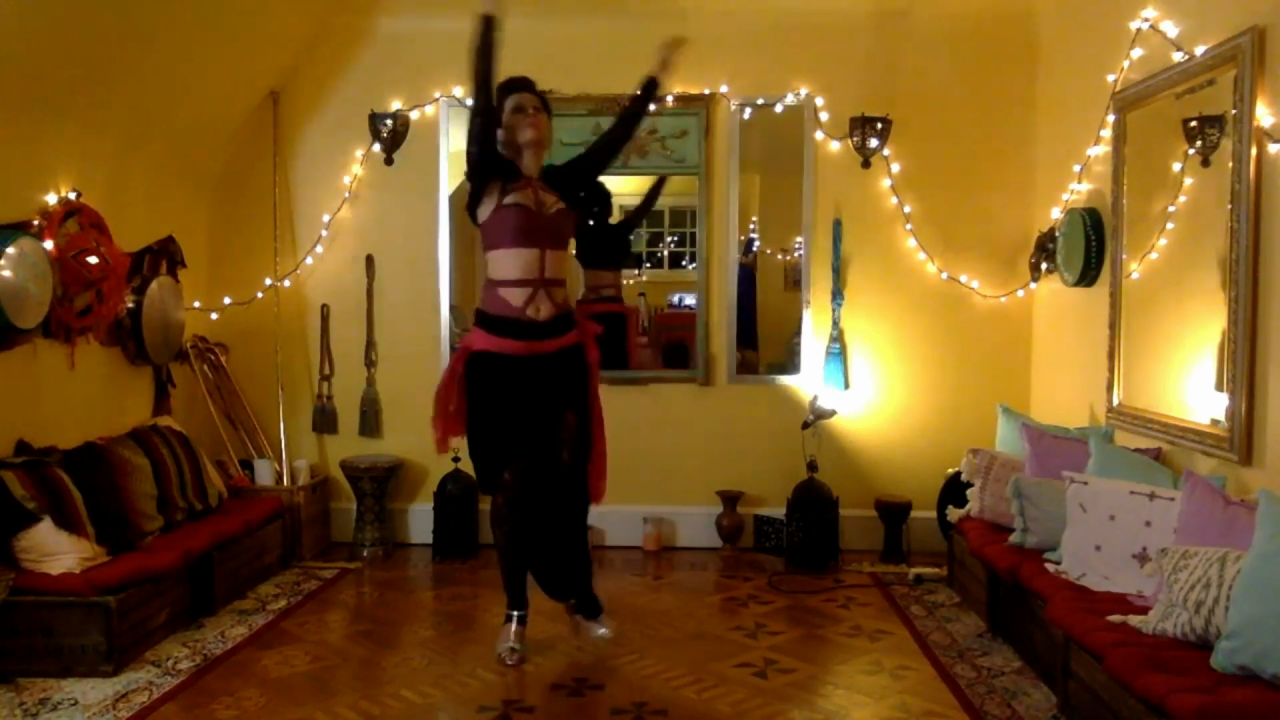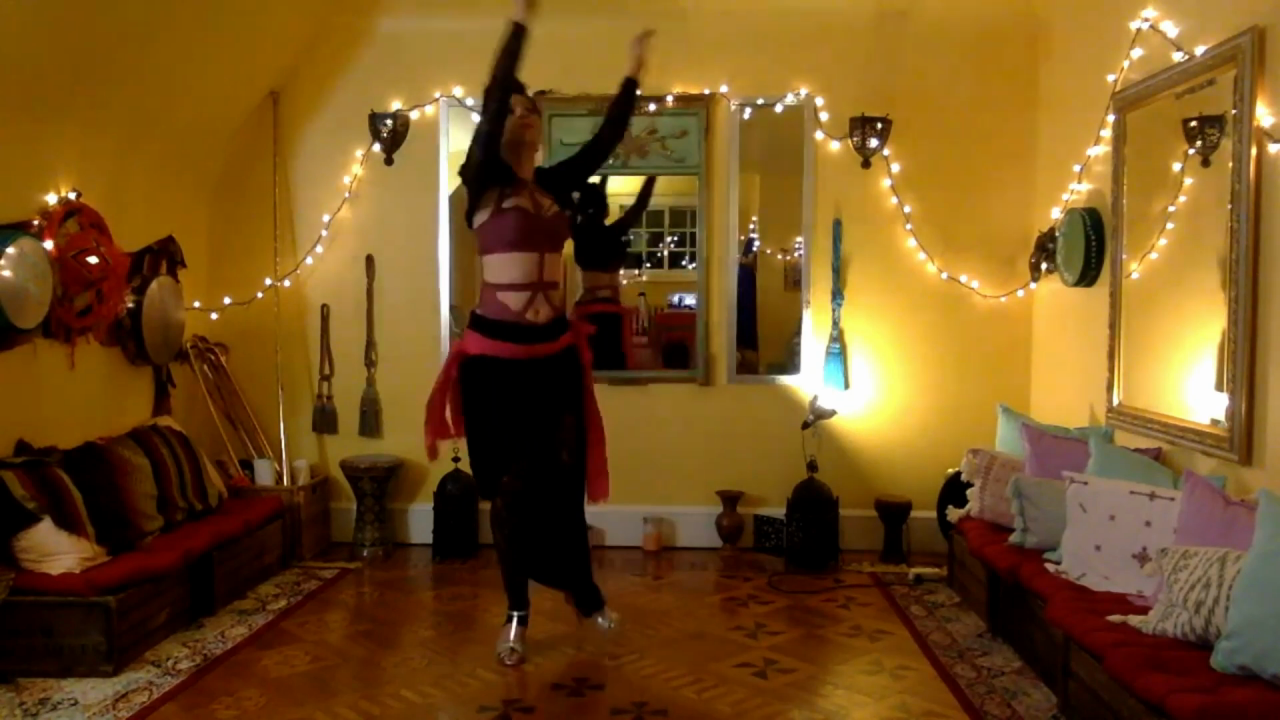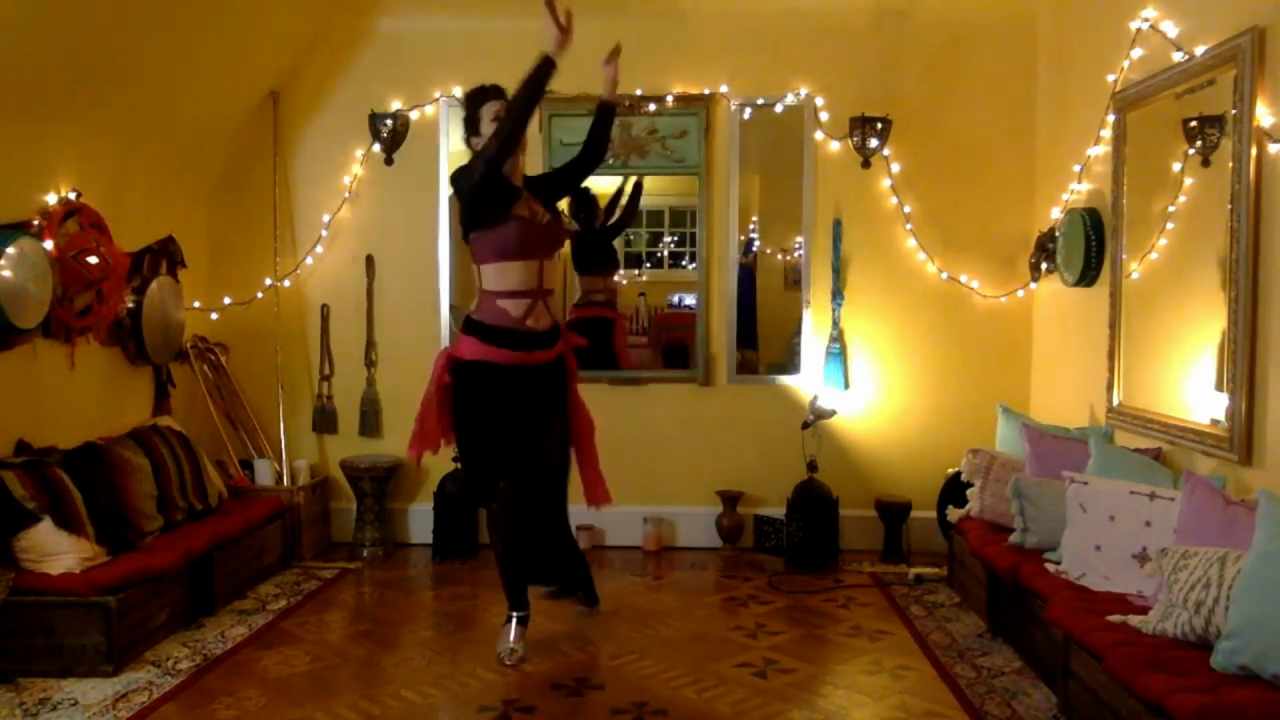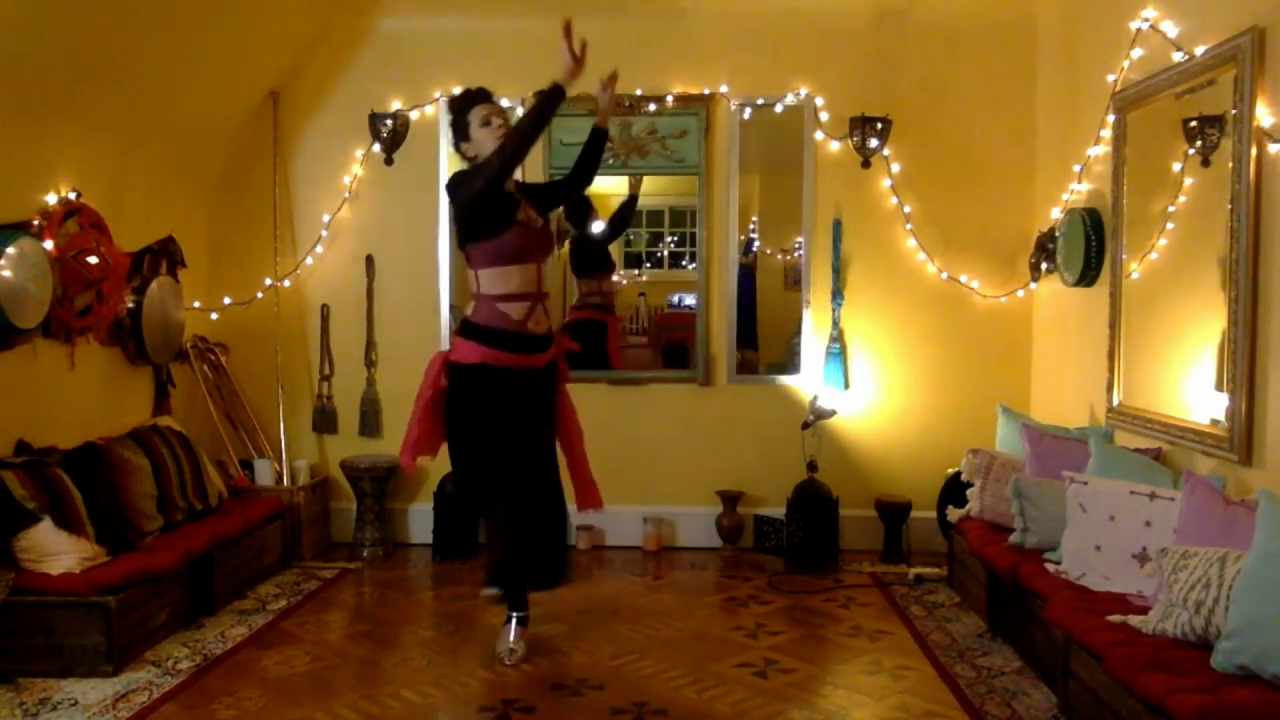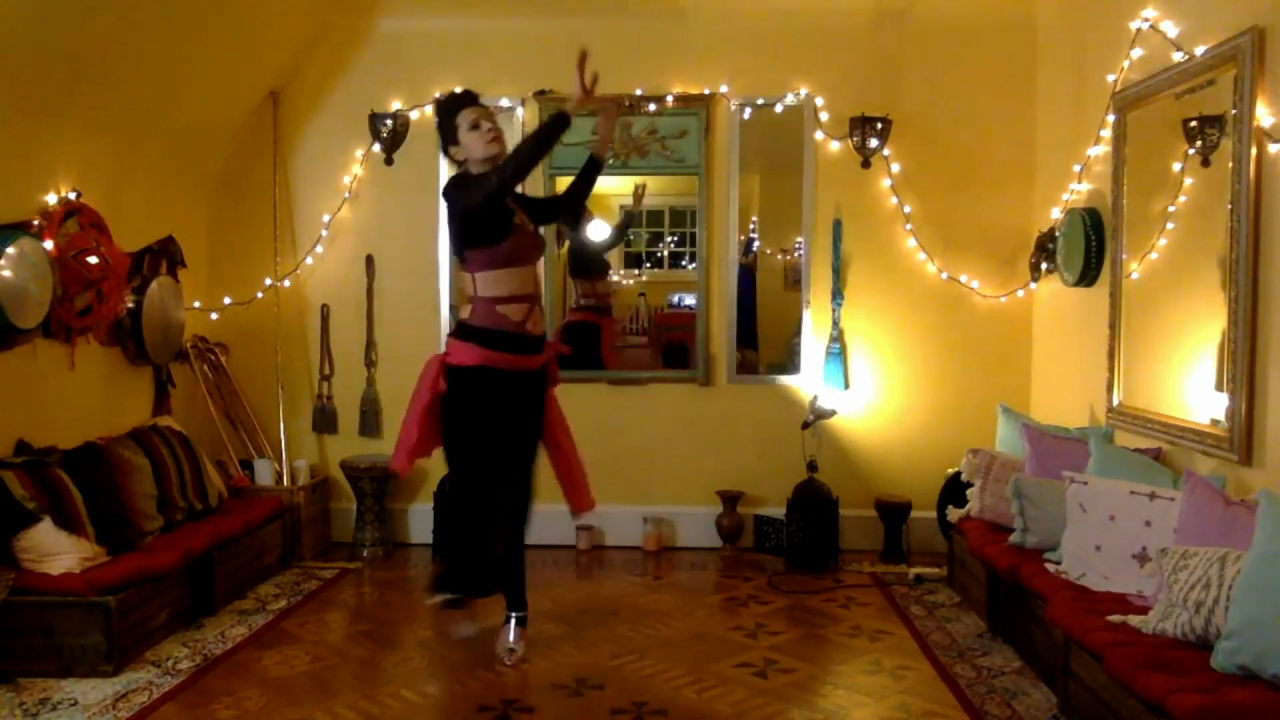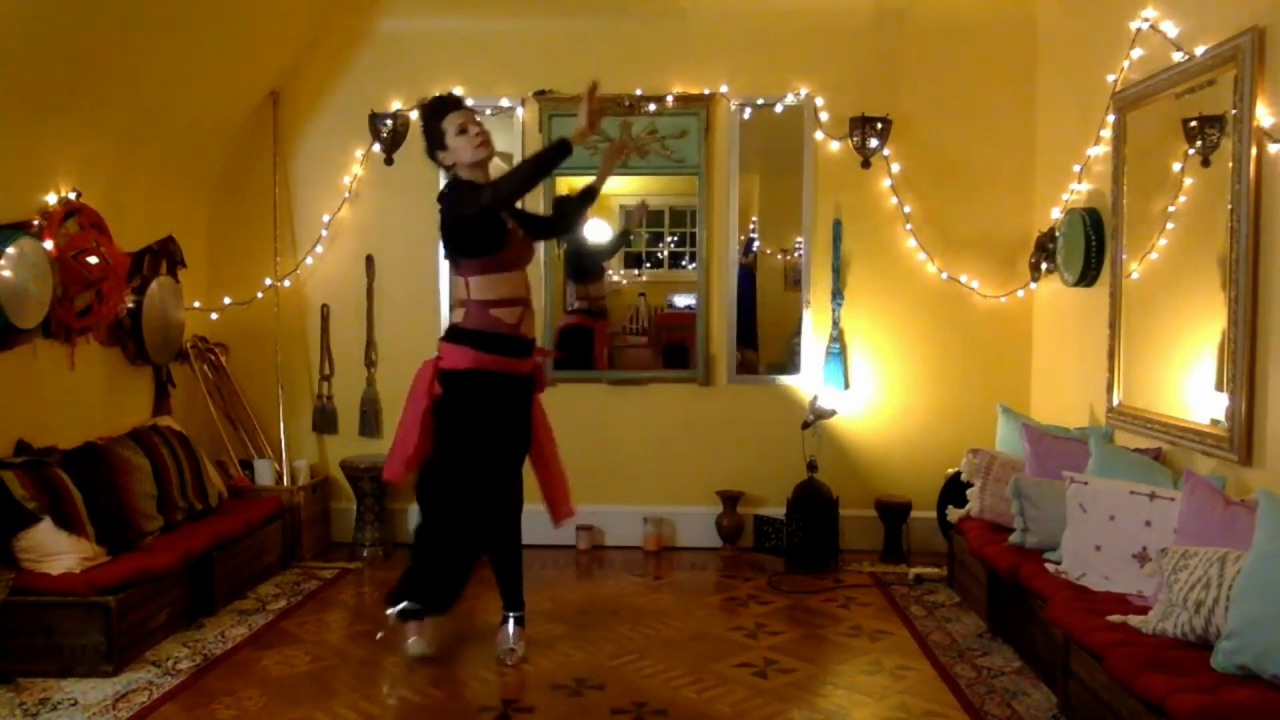
dt=0.1s
person 1, frame 1
left shoulder: (563, 183)
right shoulder: (489, 177)
left elbow: (617, 134)
right elbow: (477, 91)
left wrist: (652, 79)
left hip: (558, 349)
right hip: (498, 352)
left knee: (565, 477)
right knee: (509, 483)
left ankle: (578, 601)
right ankle: (515, 615)
person 1, frame 2
left shoulder: (552, 182)
right shoulder: (482, 177)
left elbow: (603, 145)
right elbow: (494, 101)
left wrist: (631, 79)
left hip: (556, 349)
right hip: (496, 349)
left knee: (564, 480)
right knee: (510, 486)
left ankle: (581, 592)
right ankle: (516, 614)
person 1, frame 3
left shoulder: (539, 191)
right shoulder: (474, 186)
left elbow: (589, 159)
right elbow: (506, 130)
left wrist: (606, 93)
right wrist: (550, 54)
left hip: (542, 355)
right hip: (489, 356)
left knee: (546, 482)
right knee: (504, 489)
left ankle: (560, 579)
right ankle: (516, 615)
person 1, frame 4
left shoulder: (524, 195)
right shoulder: (468, 189)
left elbow: (575, 183)
right elbow: (511, 149)
left wrist: (602, 116)
right wrist: (561, 84)
left hip: (534, 359)
right hip: (485, 359)
left knee: (529, 488)
right knee: (501, 489)
left ankle: (517, 611)
right ankle: (515, 610)
person 1, frame 5
left shoulder: (514, 202)
right shoulder: (465, 195)
left elbow: (568, 203)
right elbow: (511, 168)
left wrist: (598, 145)
right wrist: (569, 111)
left hip: (526, 361)
right hip: (481, 361)
left knee: (509, 492)
right knee: (491, 493)
person 1, frame 6
left shoulder: (497, 207)
right shoulder: (459, 198)
left elbow: (549, 225)
right elbow: (507, 187)
left wrist: (594, 186)
right wrist: (572, 137)
left hip: (510, 364)
right hip: (474, 364)
left knee: (499, 496)
right knee: (489, 495)
person 2, frame 1
left shoulder: (582, 234)
right shoulder: (615, 233)
right elbow: (644, 207)
right wrist: (662, 178)
left hip: (586, 310)
right hip: (610, 312)
right knee: (614, 369)
person 2, frame 2
left shoulder: (580, 234)
right shoulder: (609, 234)
right elbow: (637, 209)
left wrist: (602, 181)
right wrist: (651, 178)
left hip: (584, 311)
right hip: (608, 312)
right knee: (613, 369)
person 2, frame 3
left shoulder: (578, 239)
right shoulder: (598, 238)
left elbow: (604, 217)
right elbow: (628, 213)
left wrist: (621, 186)
right wrist: (638, 182)
left hip: (579, 315)
right hip: (601, 316)
right knee: (606, 370)
person 2, frame 4
left shoulder: (578, 243)
right shoulder: (590, 242)
left elbow: (611, 226)
right elbow: (618, 227)
left wrist: (630, 197)
right wrist: (634, 193)
left hip: (579, 318)
right hip: (597, 320)
left knee: (578, 371)
person 2, frame 5
left shoulder: (577, 246)
right shoulder: (582, 246)
left elbow: (611, 238)
right elbow: (613, 239)
left wrist: (631, 211)
right wrist: (633, 210)
left hip: (577, 321)
right hip: (593, 323)
left knee: (576, 372)
person 2, frame 6
left shoulder: (574, 248)
right shoulder: (578, 247)
left elbow: (602, 252)
right elbow: (605, 250)
right wrist: (630, 227)
left hip: (576, 322)
right hip: (585, 324)
right knee: (591, 372)
